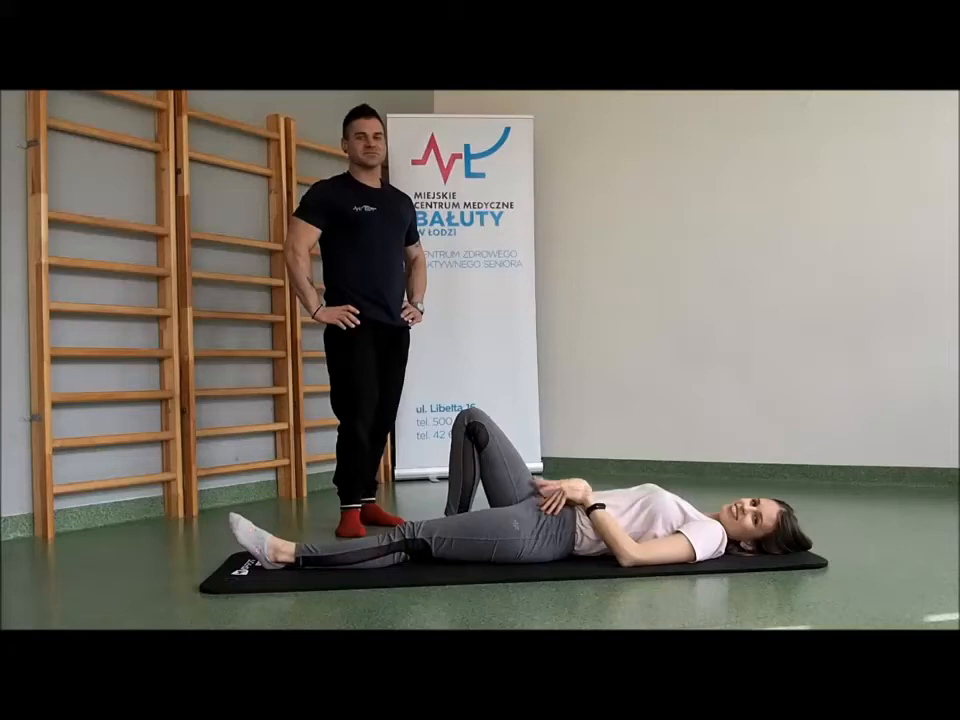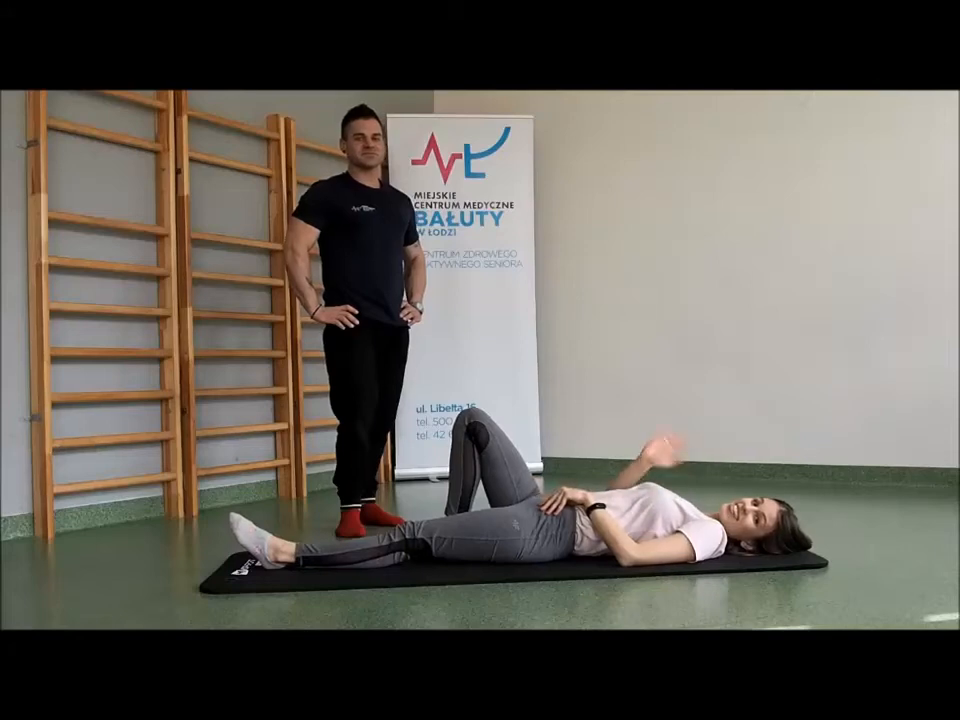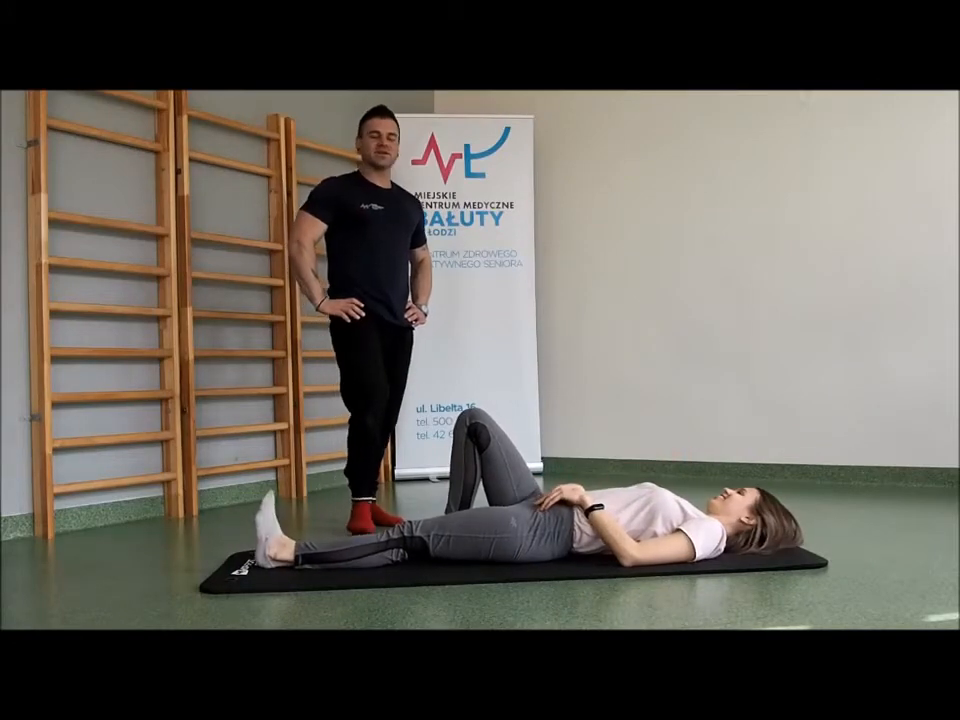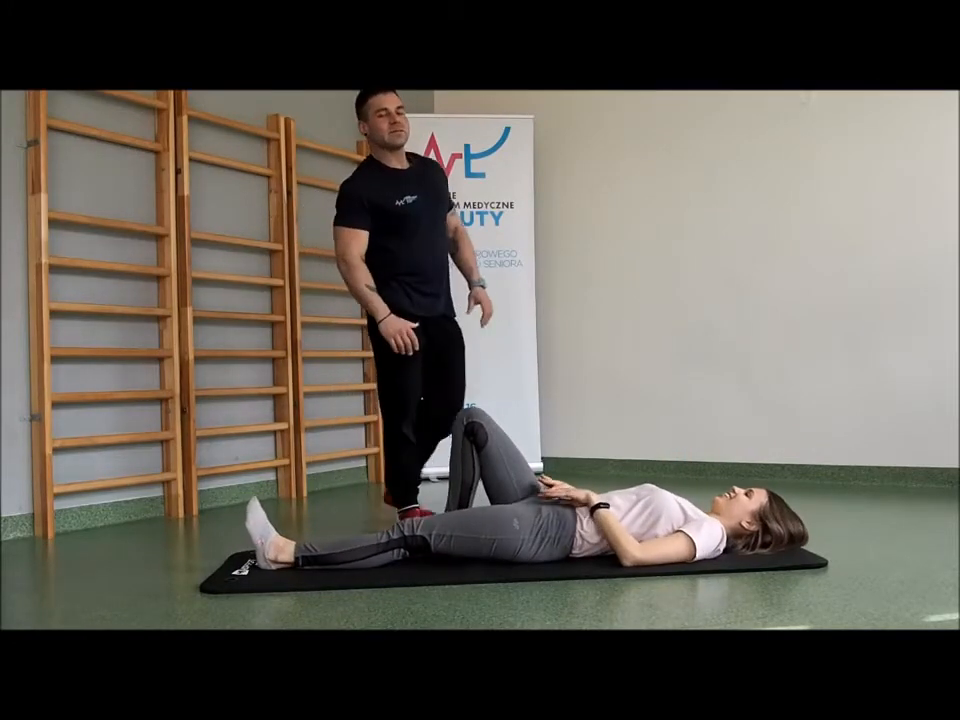
dt=1s
person 1, frame 1
left shoulder: (709, 538)
right shoulder: (695, 514)
left elbow: (630, 553)
left wrist: (587, 501)
right wrist: (576, 485)
left hip: (547, 535)
right hip: (547, 509)
left knee: (410, 536)
right knee: (472, 423)
left ankle: (287, 554)
right ankle: (452, 535)
person 1, frame 2
left shoulder: (710, 538)
right shoulder: (698, 516)
left elbow: (631, 554)
left wrist: (585, 500)
right wrist: (644, 462)
left hip: (547, 535)
right hip: (543, 508)
left knee: (409, 537)
right knee: (472, 422)
left ankle: (288, 554)
right ankle: (453, 535)
person 1, frame 3
left shoulder: (708, 537)
right shoulder: (691, 516)
left elbow: (632, 555)
left wrist: (585, 501)
right wrist: (576, 493)
left hip: (545, 534)
right hip: (546, 508)
left knee: (411, 537)
right knee: (473, 421)
left ankle: (289, 553)
right ankle: (455, 535)
person 1, frame 4
left shoulder: (710, 536)
right shoulder: (693, 516)
left elbow: (633, 554)
left wrist: (590, 500)
right wrist: (575, 491)
left hip: (548, 535)
right hip: (549, 510)
left knee: (409, 534)
right knee: (471, 421)
left ankle: (288, 554)
right ankle: (451, 536)
person 2, frame 1
left shoulder: (401, 202)
right shoulder: (328, 194)
left elbow: (416, 258)
right elbow: (295, 250)
left wrist: (417, 303)
right wrist: (317, 308)
left hip: (395, 328)
right hip: (352, 327)
left knee: (383, 418)
right knee: (358, 416)
left ankle: (368, 501)
right ankle: (350, 509)
person 2, frame 2
left shoulder: (399, 202)
right shoulder: (327, 194)
left elbow: (415, 257)
right elbow: (294, 251)
left wrist: (416, 303)
right wrist: (316, 308)
left hip: (394, 327)
right hip: (351, 327)
left knee: (382, 418)
right knee: (358, 416)
left ankle: (367, 500)
right ankle: (350, 509)
person 2, frame 3
left shoulder: (409, 203)
right shoulder: (336, 190)
left elbow: (422, 260)
right elbow: (299, 244)
left wrist: (421, 305)
right wrist: (322, 300)
left hip: (399, 325)
right hip: (357, 319)
left knee: (386, 416)
right knee: (370, 406)
left ankle: (368, 500)
right ankle: (361, 505)
person 2, frame 4
left shoulder: (431, 171)
right shoulder: (360, 187)
left elbow: (454, 229)
right elbow: (349, 259)
left wrist: (476, 282)
right wrist: (383, 316)
left hip: (441, 313)
right hip: (401, 319)
left knee: (447, 407)
right knee: (403, 415)
left ankle: (400, 485)
right ankle: (409, 507)
